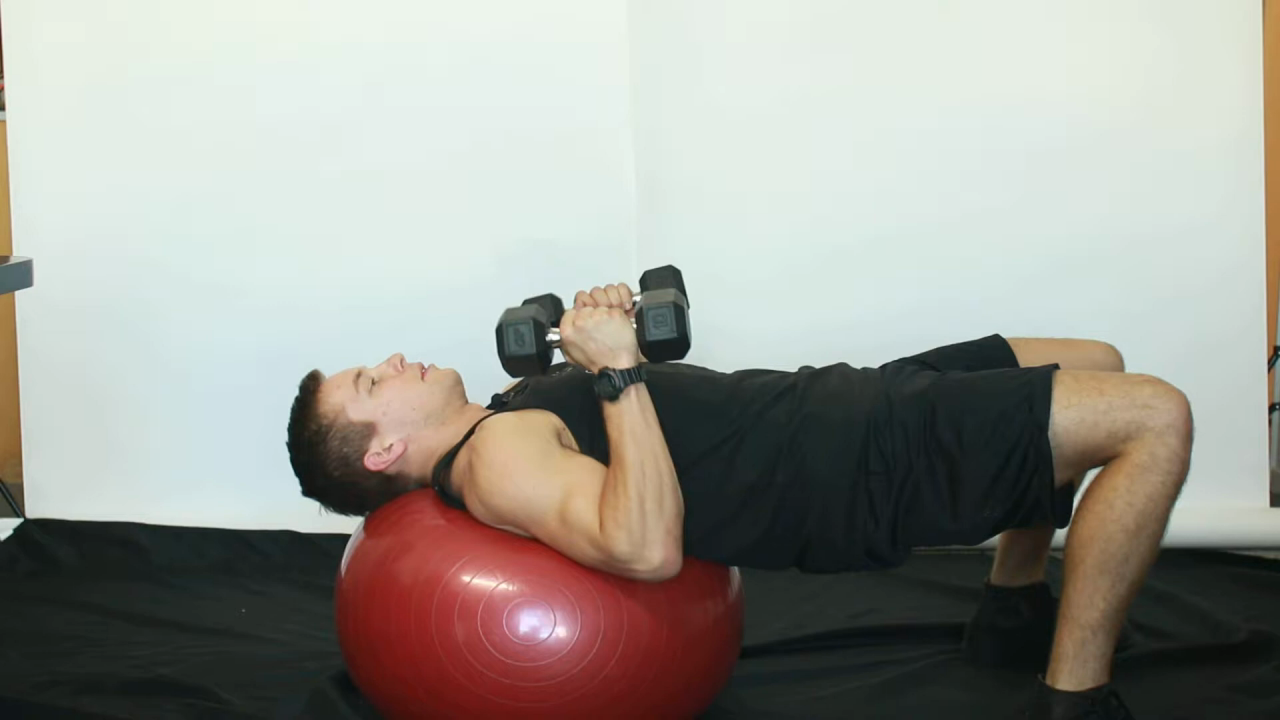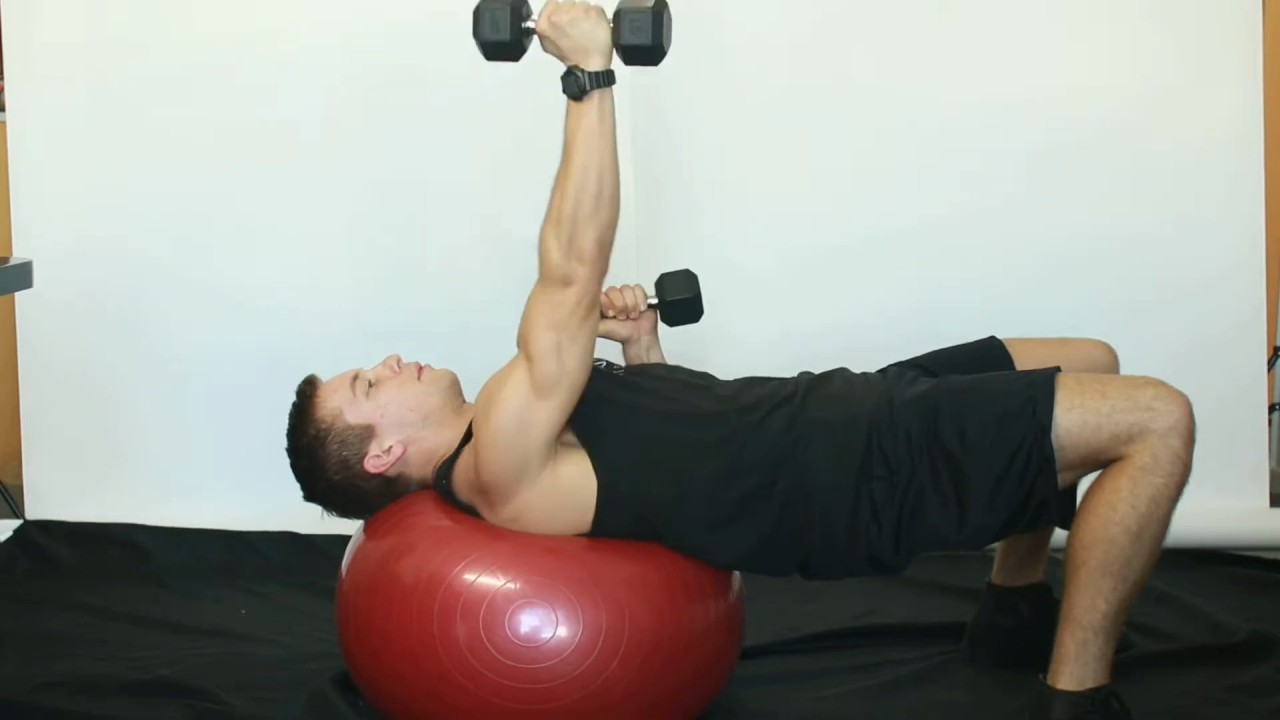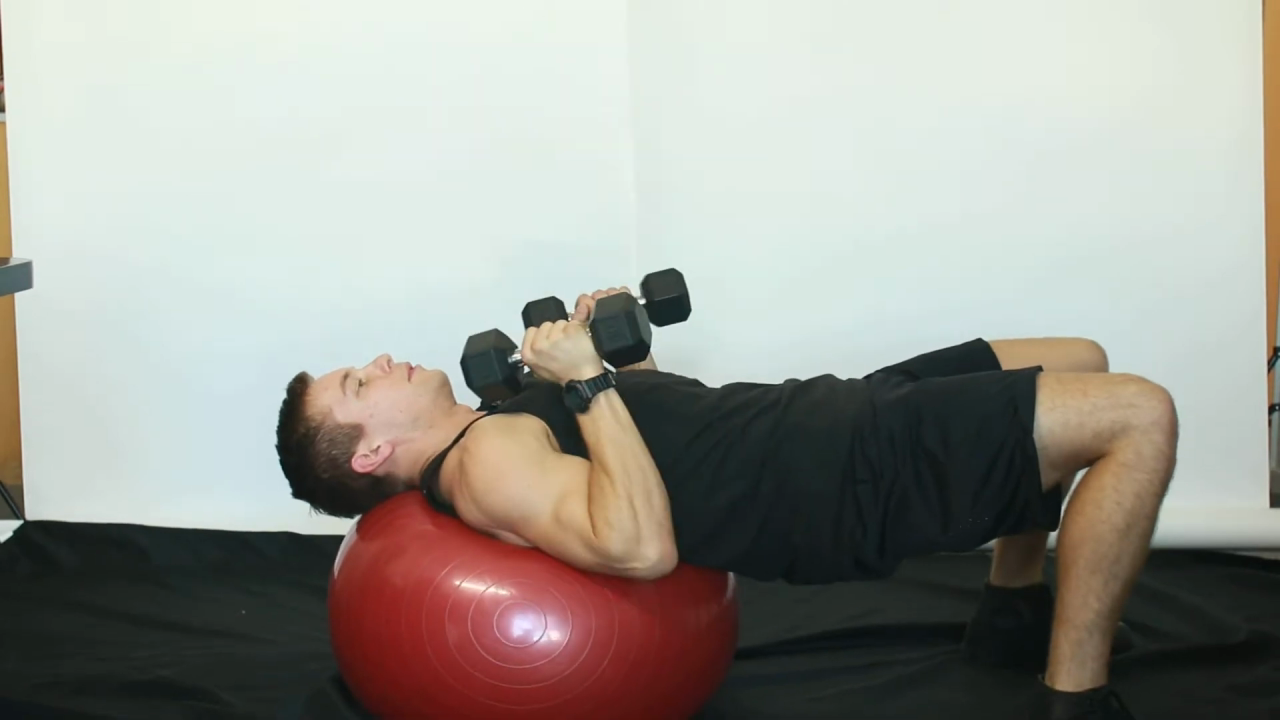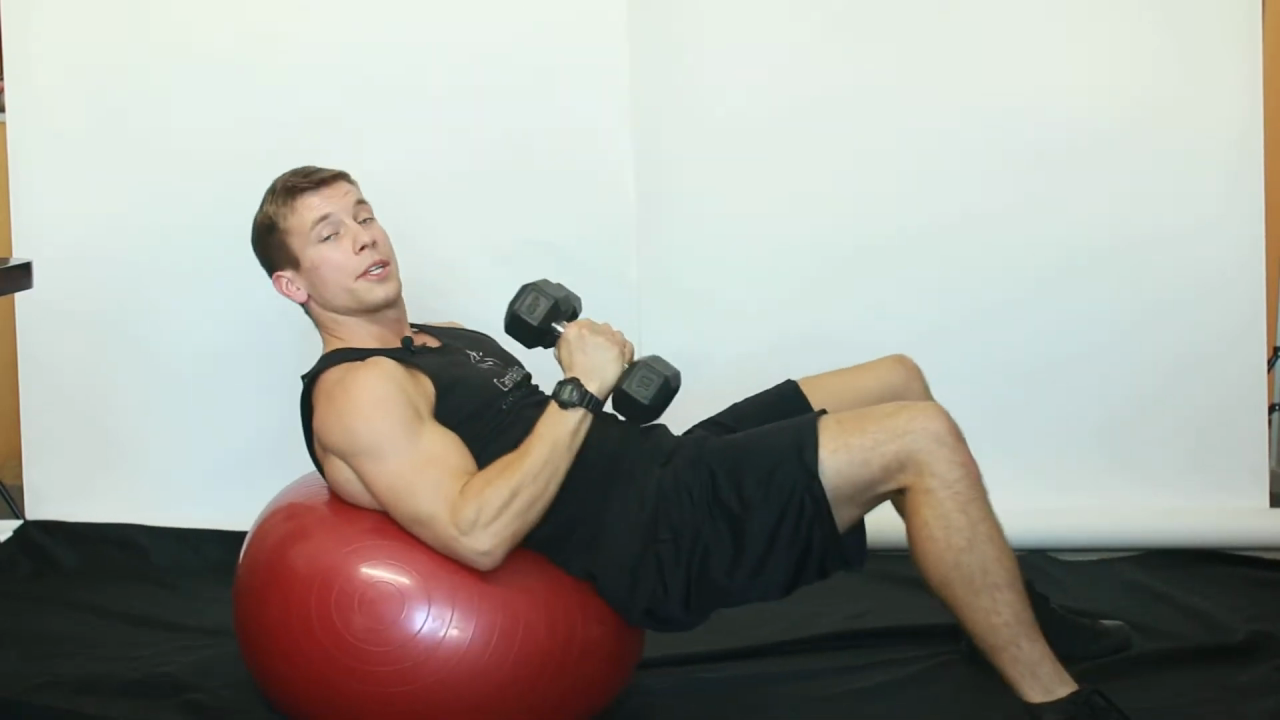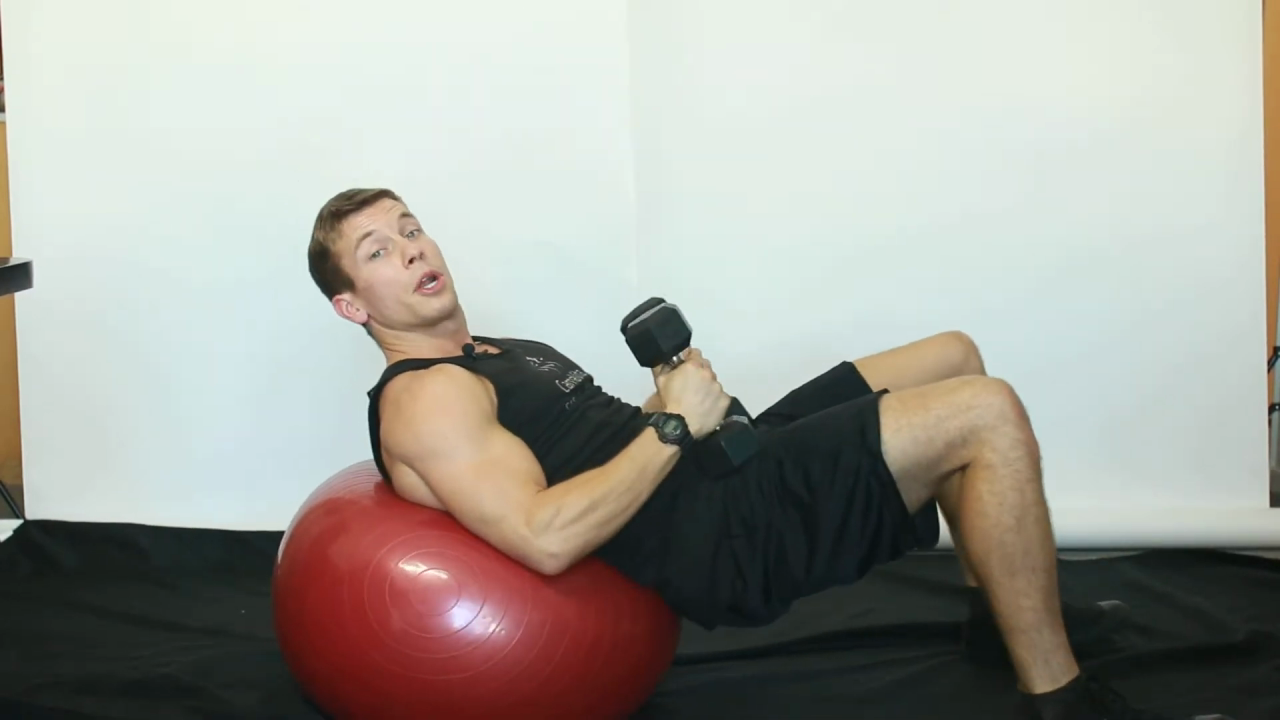
dt=1s
person 1, frame 1
left shoulder: (504, 421)
right shoulder: (496, 462)
right elbow: (650, 546)
left wrist: (621, 346)
right wrist: (617, 367)
left hip: (843, 413)
right hip: (853, 472)
left knee: (1097, 366)
right knee: (1155, 416)
left ankle: (1016, 610)
person 1, frame 2
left shoulder: (513, 436)
right shoulder: (501, 460)
right elbow: (570, 271)
left wrist: (640, 347)
right wrist: (589, 73)
left hip: (842, 422)
right hip: (855, 479)
left knee: (1090, 362)
right knee: (1157, 420)
left ankle: (1016, 610)
person 1, frame 3
left shoulder: (498, 428)
right shoulder: (485, 469)
right elbow: (644, 547)
left wrist: (609, 351)
right wrist: (588, 380)
left hip: (828, 425)
right hip: (839, 483)
left knee: (1081, 366)
right knee: (1138, 415)
left ankle: (1014, 614)
person 1, frame 4
left shoulder: (430, 341)
right shoulder: (356, 392)
right elbow: (478, 533)
left wrist: (594, 372)
right wrist: (577, 390)
left hip: (664, 473)
right hip: (655, 535)
left knee: (896, 381)
right knee: (922, 443)
left ankle: (1010, 609)
person 1, frame 5
left shoulder: (490, 357)
right shoulder: (424, 398)
right elbow: (548, 537)
left wrist: (664, 399)
right wrist: (672, 426)
left hip: (721, 474)
right hip: (721, 532)
left knee: (953, 355)
right knee: (989, 412)
left ankle: (1005, 609)
